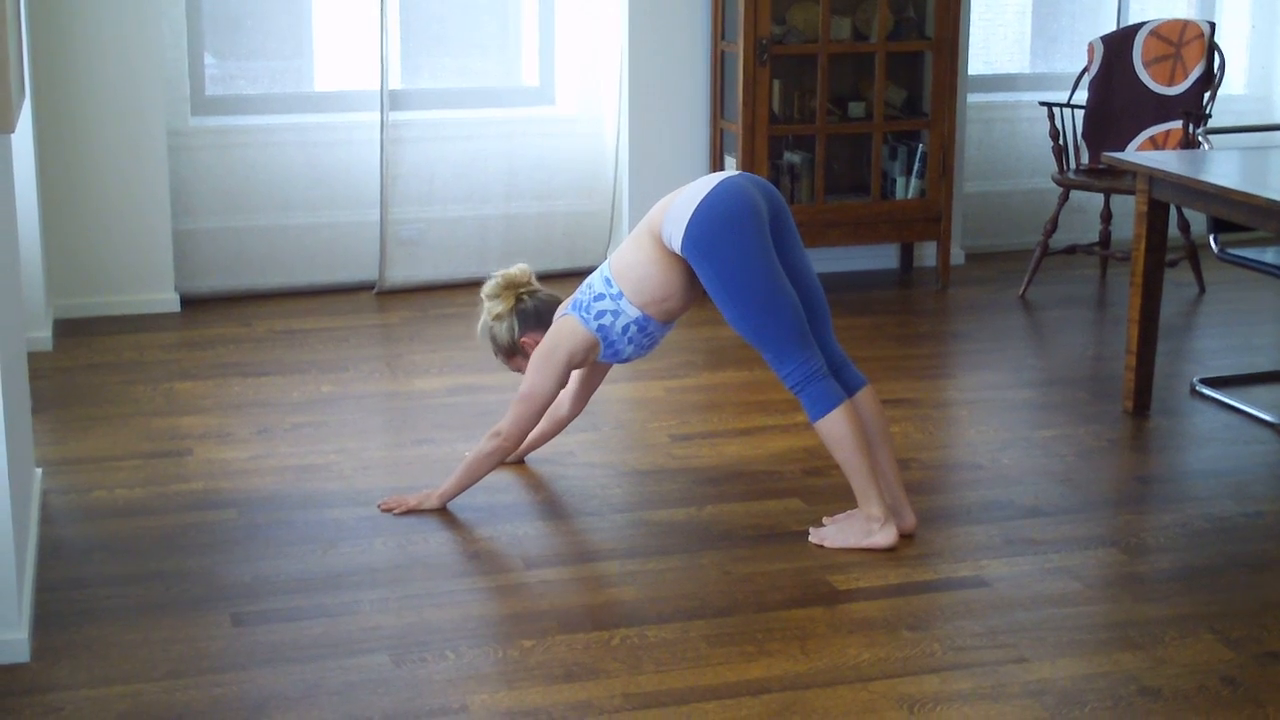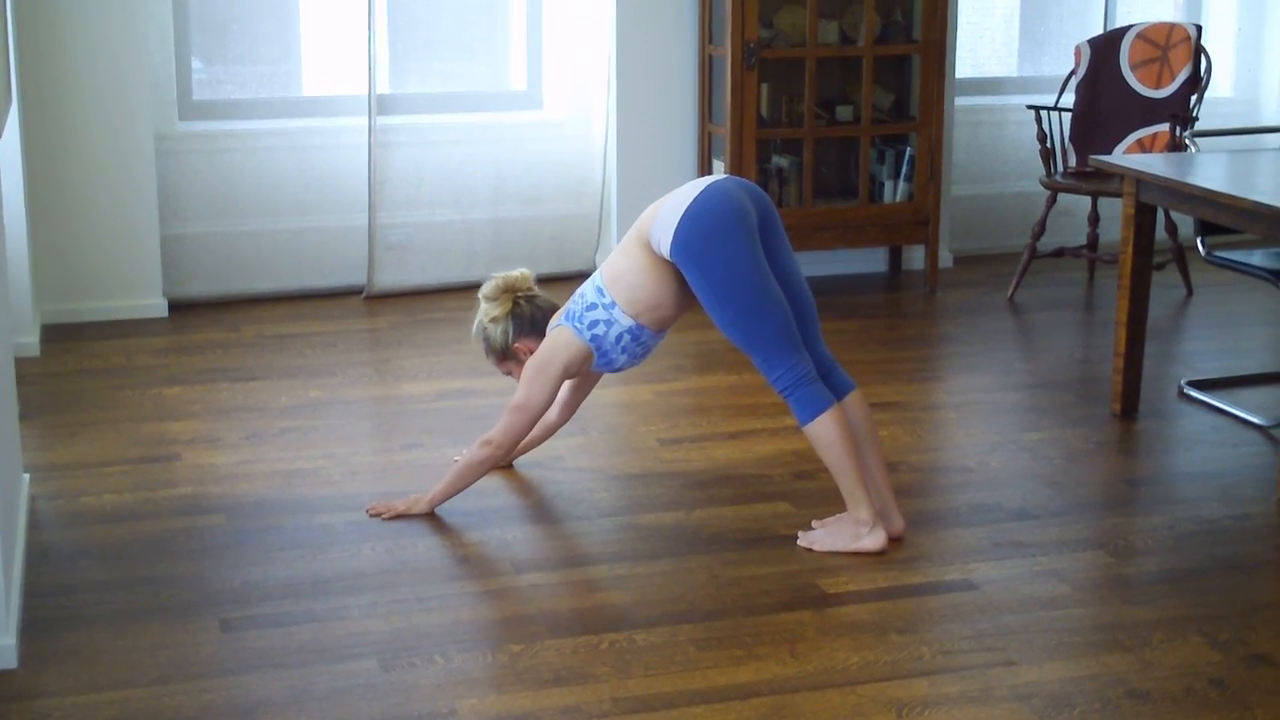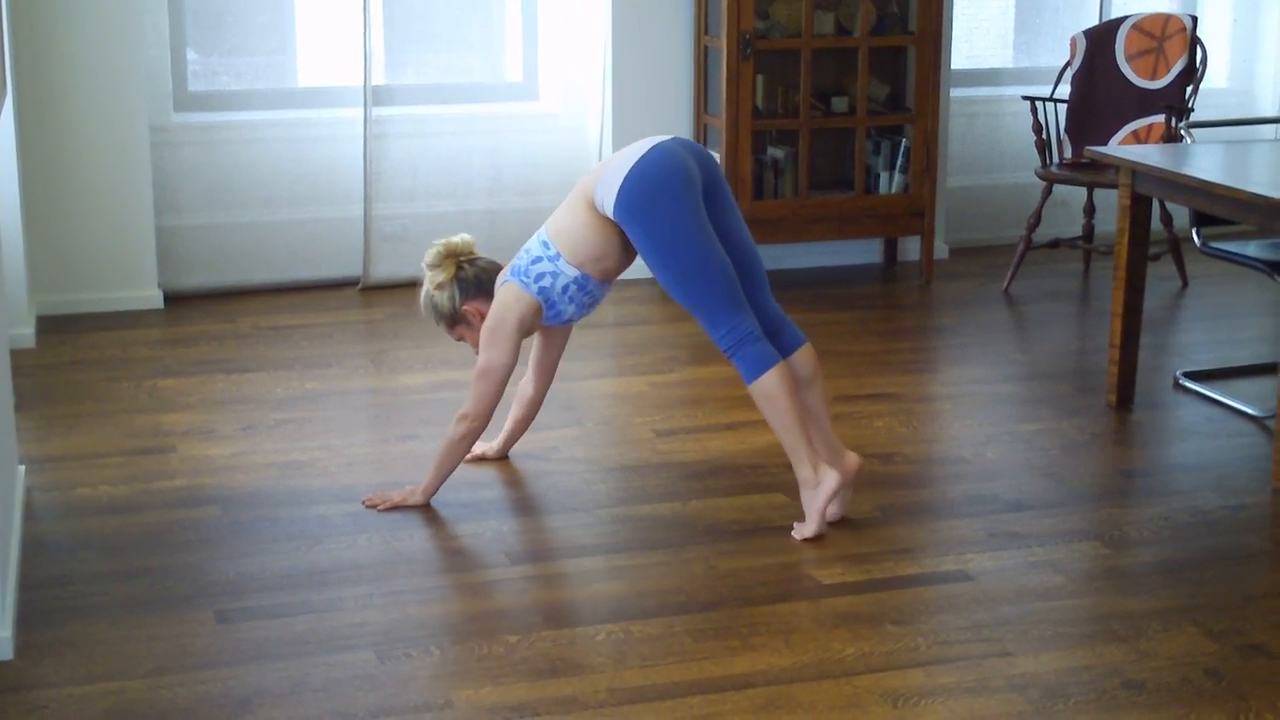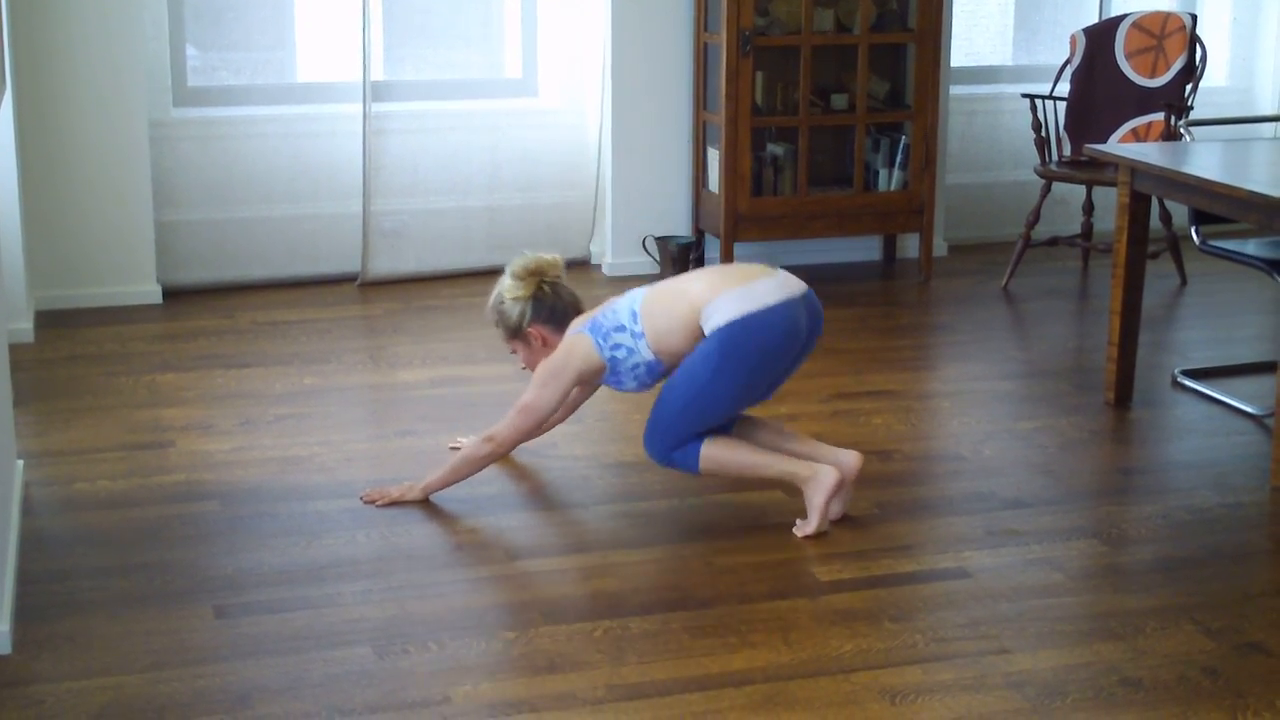
dt=1s
person 1, frame 1
left shoulder: (563, 339)
right shoulder: (591, 328)
left elbow: (504, 434)
right elbow: (570, 404)
left wrist: (437, 495)
right wrist: (522, 451)
left hip: (714, 222)
right hip: (740, 197)
left knee: (805, 371)
right knee: (826, 358)
left ankle: (876, 518)
right ankle: (895, 505)
person 1, frame 2
left shoulder: (557, 347)
right shoulder: (584, 334)
left elbow: (495, 441)
right elbow: (562, 408)
left wrist: (427, 500)
right wrist: (511, 455)
left hip: (703, 226)
right hip: (728, 201)
left knee: (793, 375)
right knee: (814, 362)
left ankle: (865, 522)
right ankle: (884, 509)
person 1, frame 3
left shoulder: (506, 308)
right shoulder: (542, 297)
left elbow: (471, 418)
right elbow: (537, 380)
left wrist: (423, 491)
right wrist: (502, 445)
left hip: (647, 185)
right hip: (677, 160)
left knee: (736, 333)
right knee: (764, 317)
left ankle: (815, 475)
right ankle: (834, 454)
person 1, frame 4
left shoulder: (573, 350)
right shoulder: (593, 331)
left elbow: (499, 438)
right elbow: (562, 406)
left wrist: (422, 488)
right wrist: (491, 445)
left hip: (755, 322)
right hip: (794, 303)
left knee: (667, 444)
right knee: (701, 424)
left ankle: (814, 474)
right ankle: (836, 458)
